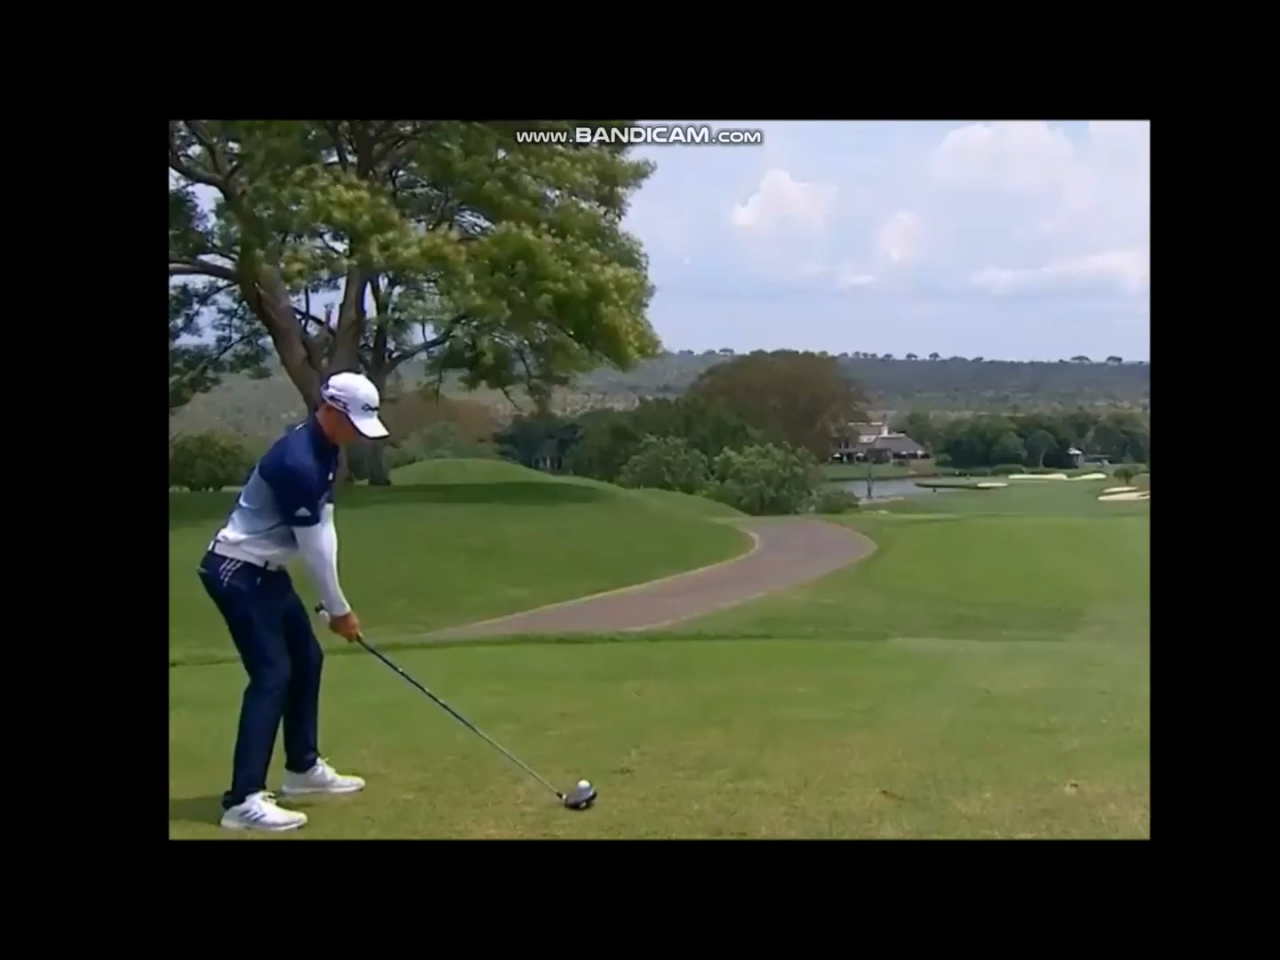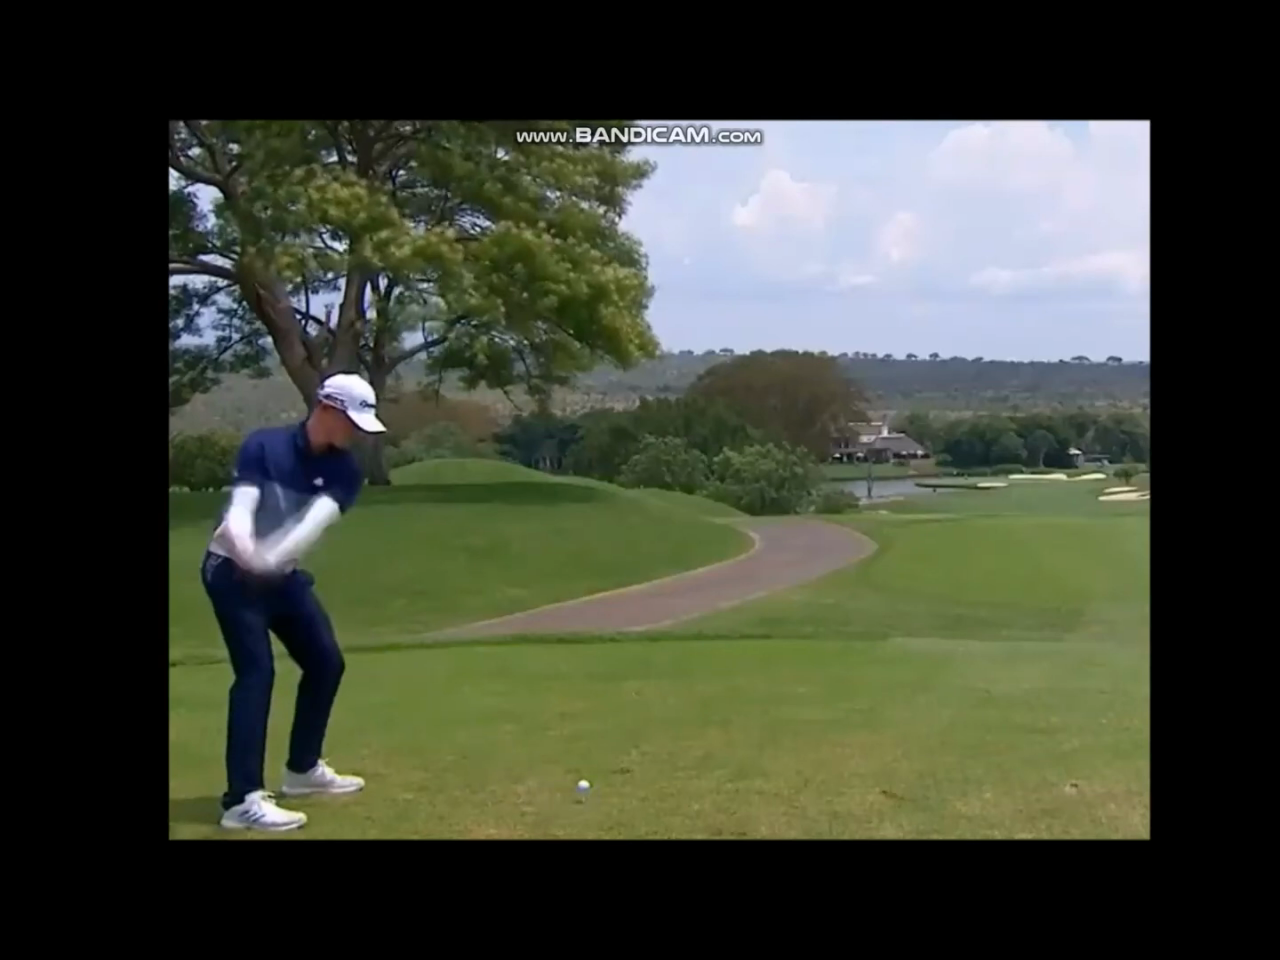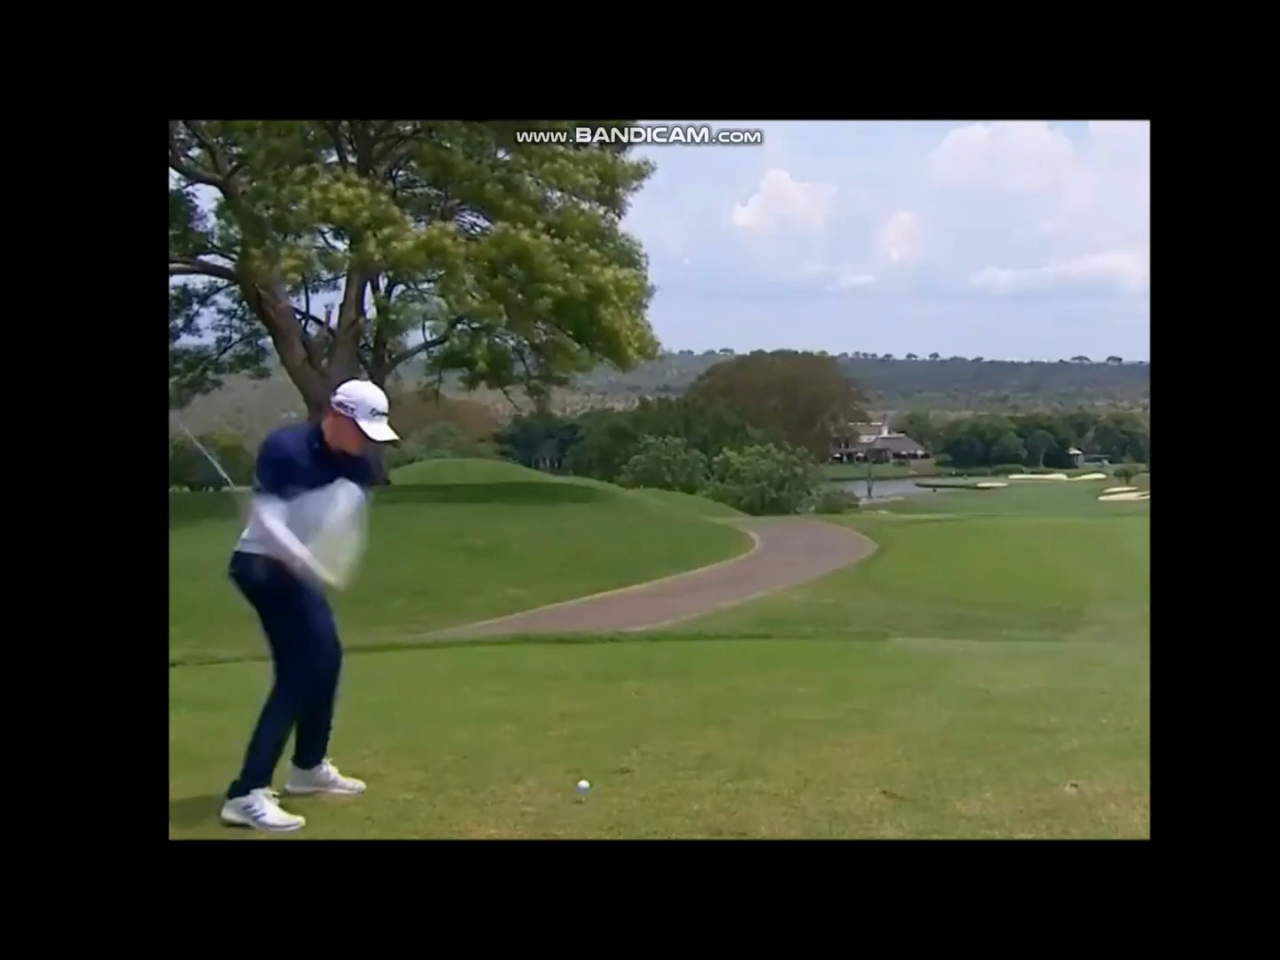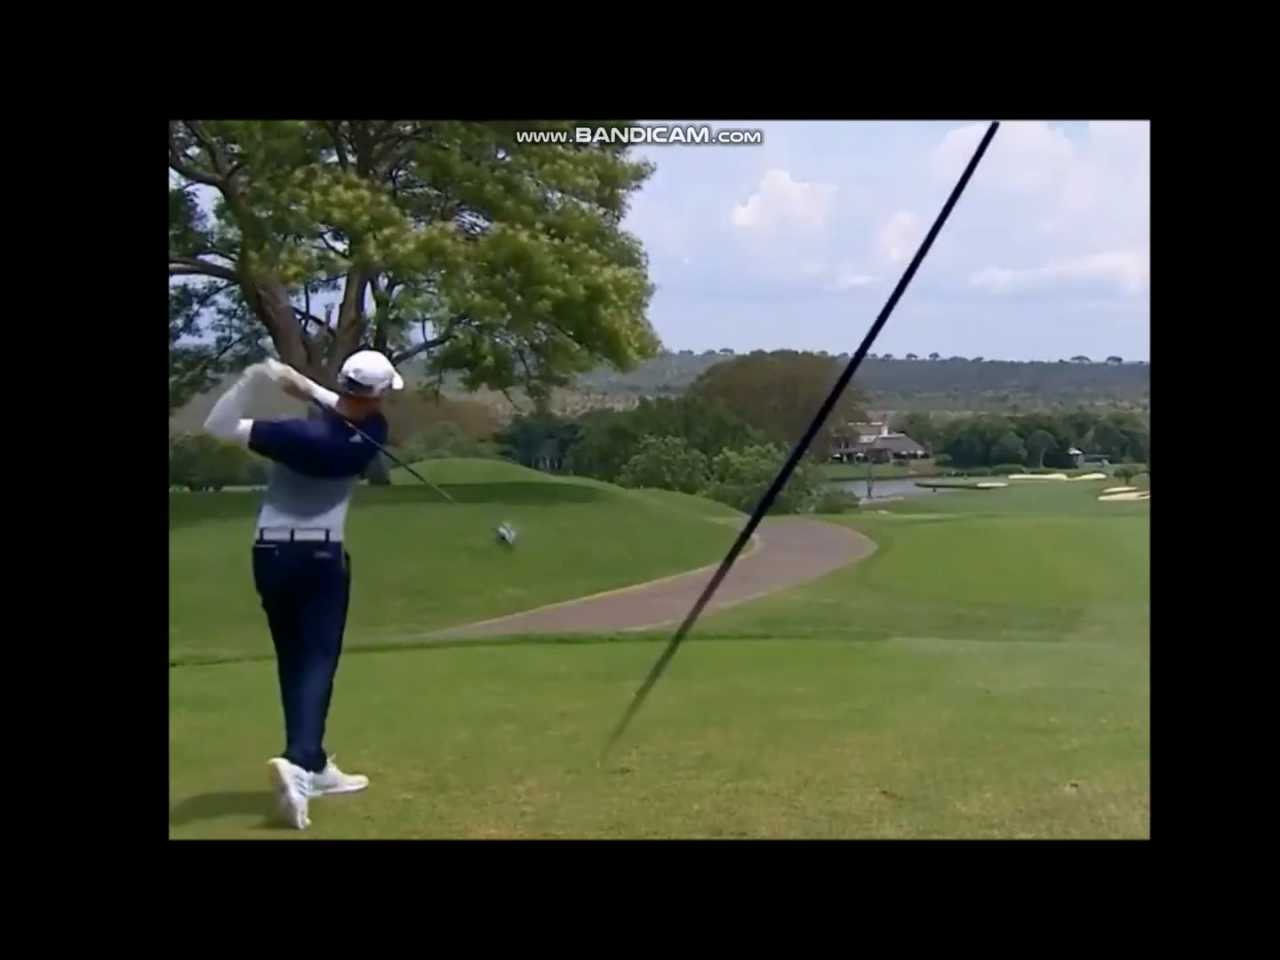
dt=0.5s
person 1, frame 1
left shoulder: (324, 454)
right shoulder: (297, 463)
left elbow: (325, 529)
right elbow: (312, 547)
left wrist: (333, 600)
right wrist: (339, 608)
left hip: (266, 572)
right hip: (237, 571)
left knee: (307, 660)
right knee: (272, 675)
left ankle: (303, 767)
right ankle: (243, 799)
person 1, frame 2
left shoulder: (345, 471)
right shoulder: (264, 445)
left elbow: (316, 523)
right elbow: (240, 508)
left wrist: (269, 555)
right wrist: (241, 547)
left hip: (283, 575)
right hip: (232, 570)
left knee: (326, 662)
right knee: (257, 673)
left ankle: (304, 768)
right ankle: (243, 799)
person 1, frame 3
left shoulder: (356, 463)
right shoulder: (285, 449)
right elbow: (267, 519)
left wrist: (311, 565)
right wrist: (301, 559)
left hip: (294, 569)
right hip: (266, 568)
left knee: (323, 660)
right knee: (301, 668)
left ankle: (308, 766)
right ankle: (247, 795)
person 1, frame 4
left shoulder: (299, 435)
right shoulder: (372, 434)
left elbow: (218, 427)
right elbow: (345, 411)
left wrist: (257, 376)
right wrist: (300, 381)
left hip: (271, 556)
right hip: (322, 559)
left knee: (292, 663)
right knee: (317, 663)
left ankle: (313, 767)
right ankle: (298, 762)
